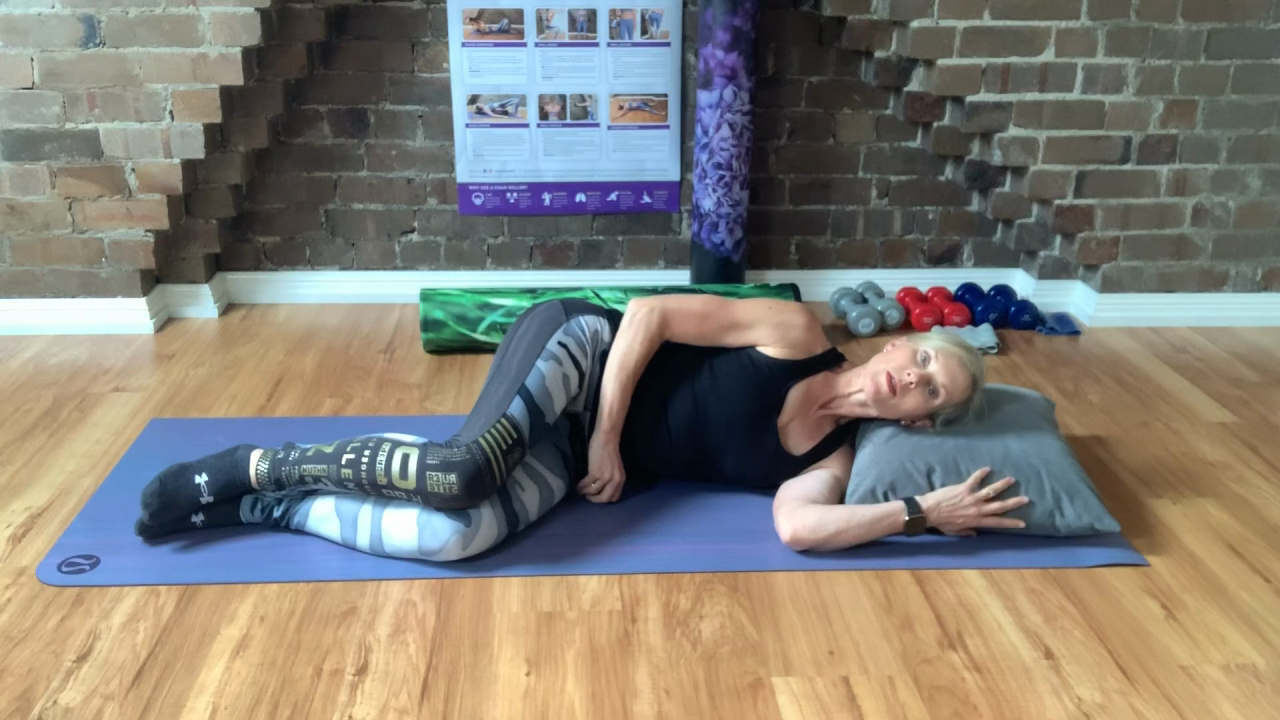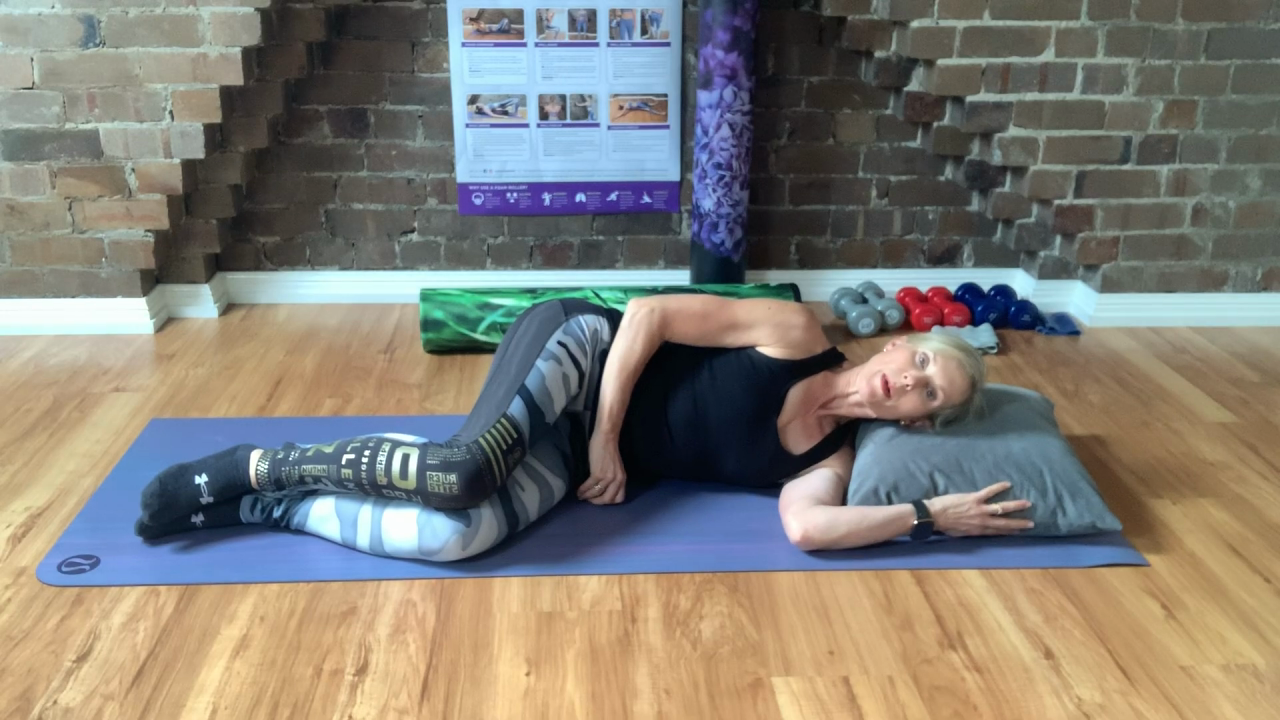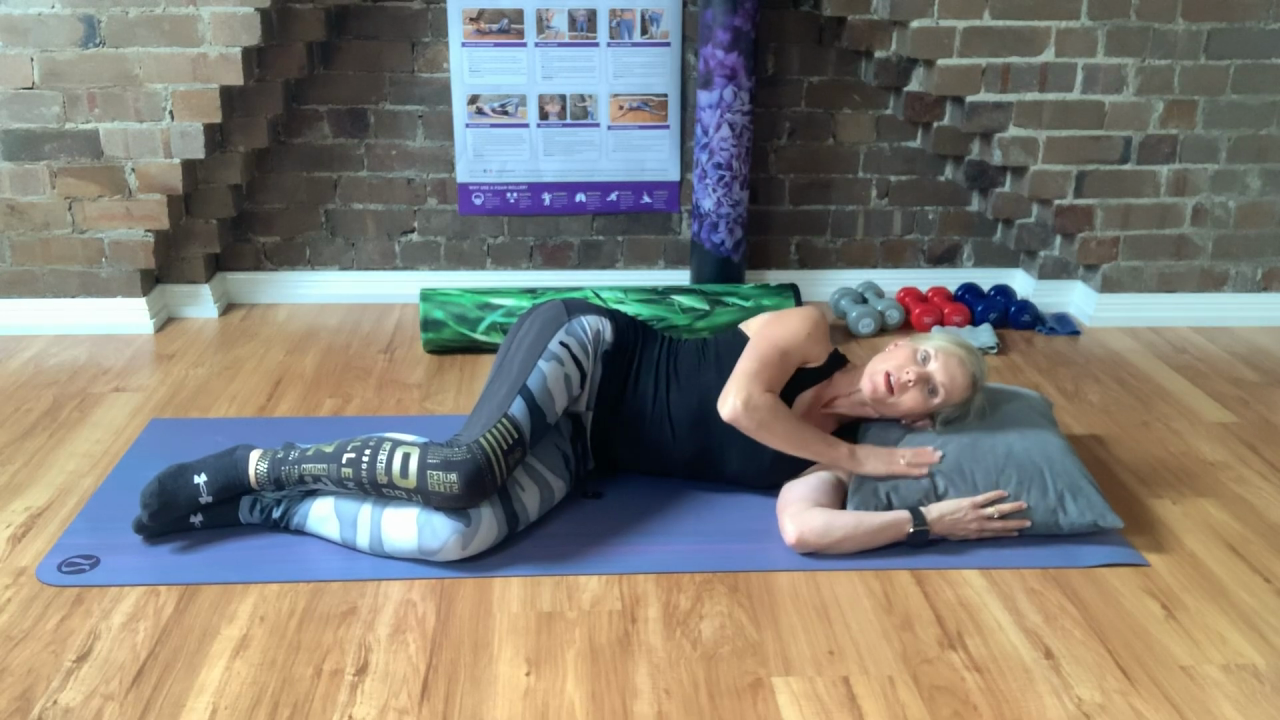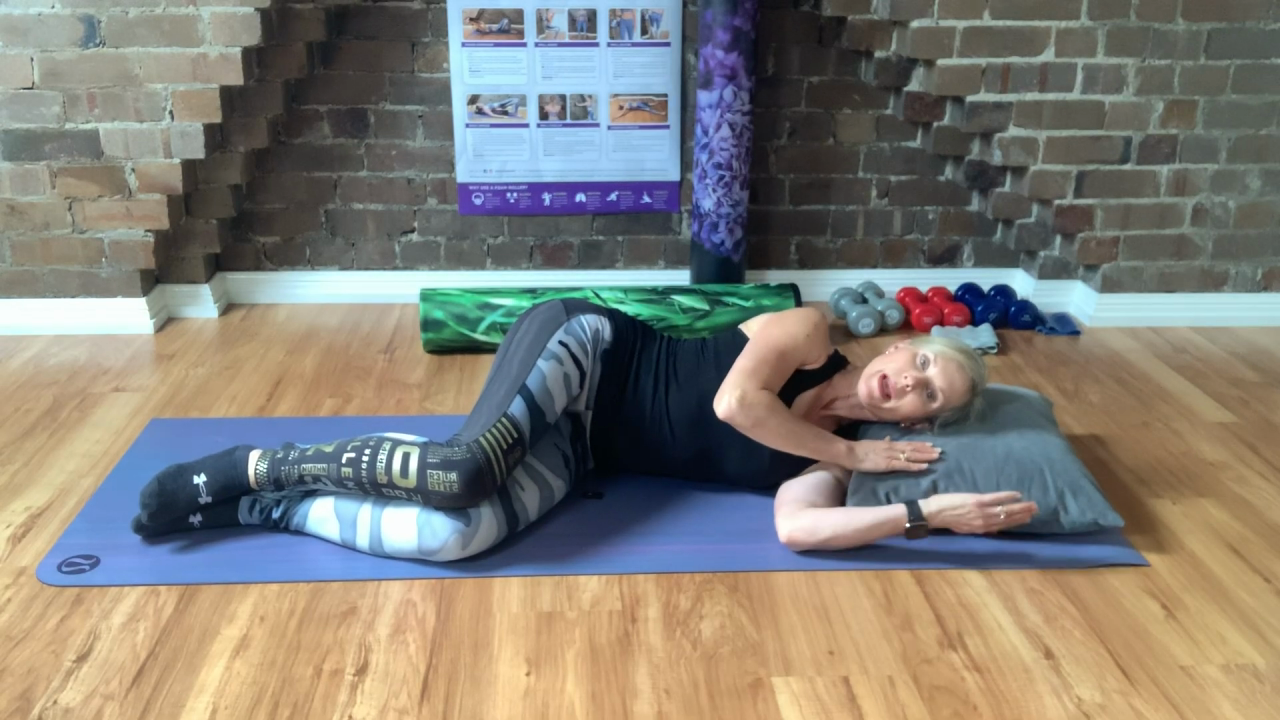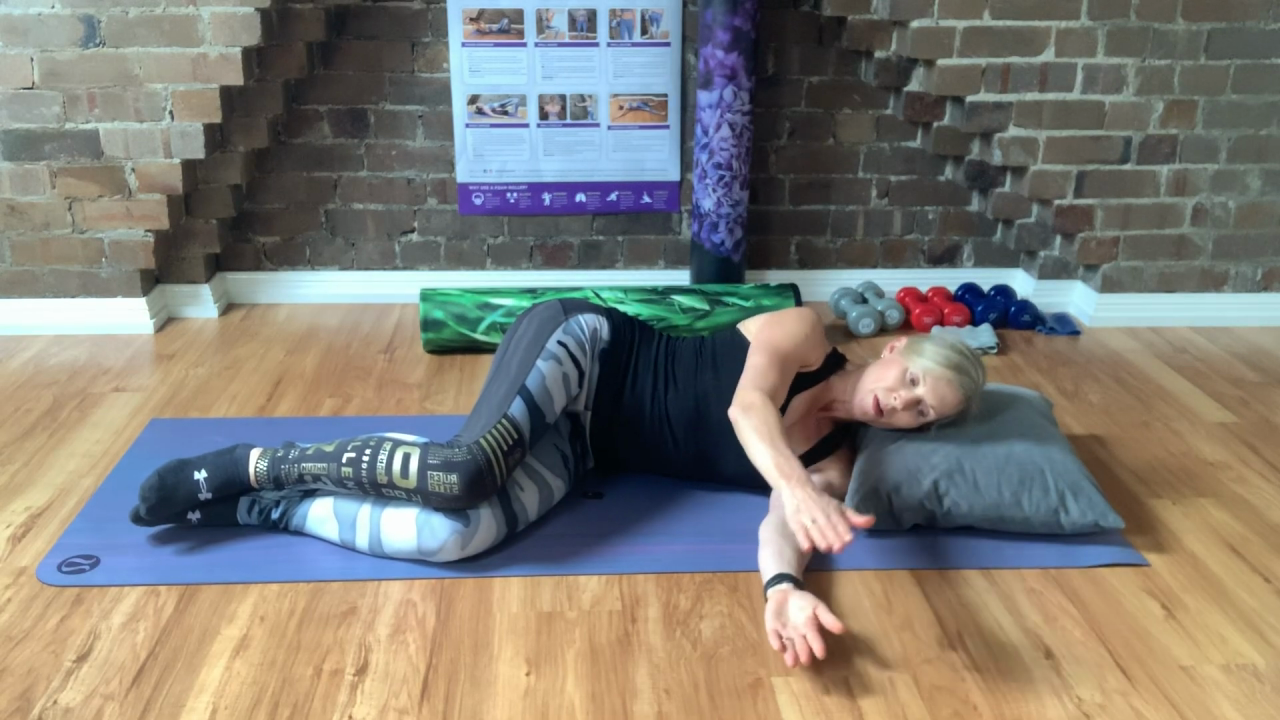
dt=0.7s
person 1, frame 1
left shoulder: (831, 457)
right shoulder: (796, 331)
left elbow: (799, 527)
right elbow: (649, 313)
left wrist: (928, 510)
right wrist: (608, 433)
left hip: (572, 458)
right hip: (575, 350)
left knee: (460, 533)
right knee: (462, 473)
left ankle: (262, 504)
right ankle: (250, 465)
person 1, frame 2
left shoulder: (832, 458)
right shoulder: (794, 332)
left elbow: (807, 528)
right elbow: (649, 313)
left wrist: (932, 514)
right wrist: (606, 434)
left hip: (571, 458)
right hip: (575, 351)
left knee: (461, 535)
right knee: (461, 473)
left ankle: (263, 504)
right ankle: (249, 466)
person 1, frame 3
left shoulder: (829, 456)
right shoulder: (811, 332)
left elbow: (804, 527)
right elbow: (734, 401)
left wrist: (930, 520)
right wrist: (860, 454)
left hip: (583, 449)
right hip: (582, 349)
left knee: (463, 531)
right knee: (464, 473)
left ankle: (262, 505)
right ankle: (251, 465)
person 1, frame 4
left shoulder: (825, 457)
right shoulder: (810, 334)
left elbow: (799, 527)
right elbow: (731, 400)
left wrist: (925, 513)
right wrist: (855, 453)
left hip: (583, 448)
right hip: (581, 350)
left knee: (463, 533)
right knee: (463, 472)
left ankle: (264, 507)
right ankle: (247, 469)
person 1, frame 5
left shoulder: (838, 458)
right shoulder: (808, 333)
left elbow: (779, 522)
right elbow: (746, 405)
left wrist: (782, 589)
right wrist: (802, 487)
left hip: (581, 448)
right hip: (580, 346)
left knee: (461, 530)
right knee: (463, 470)
left ankle: (259, 505)
right ankle: (252, 463)
